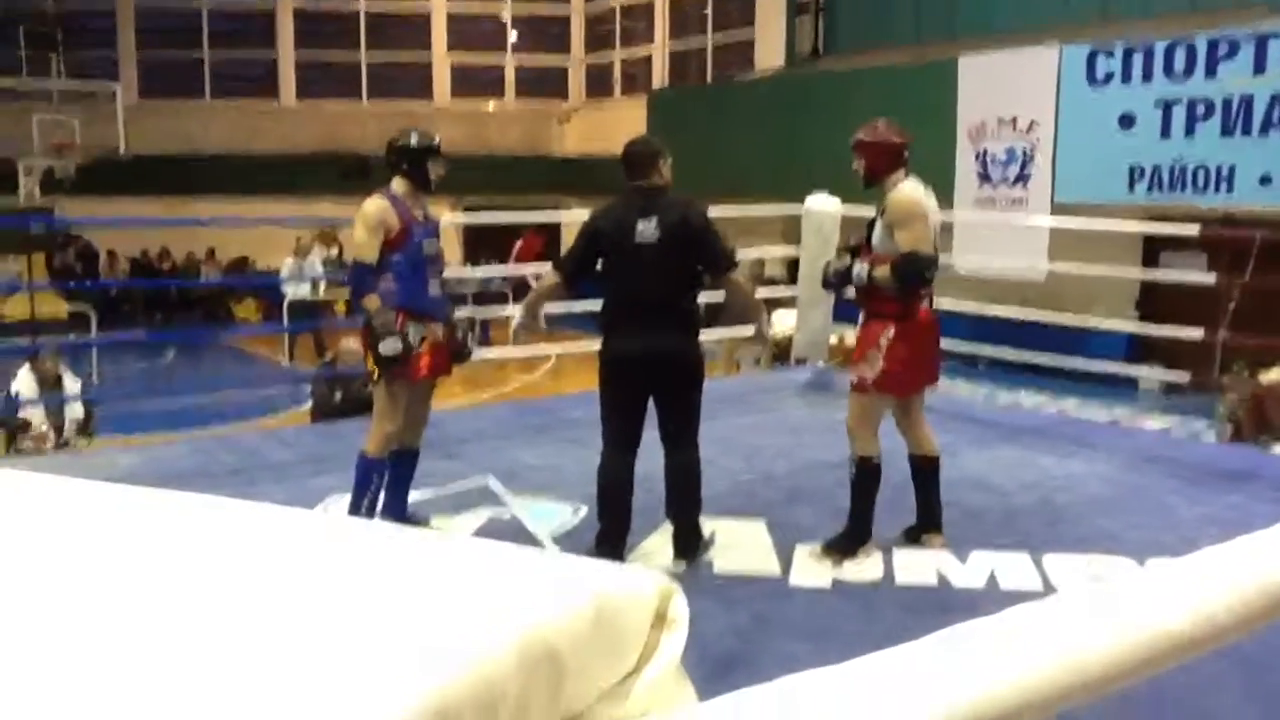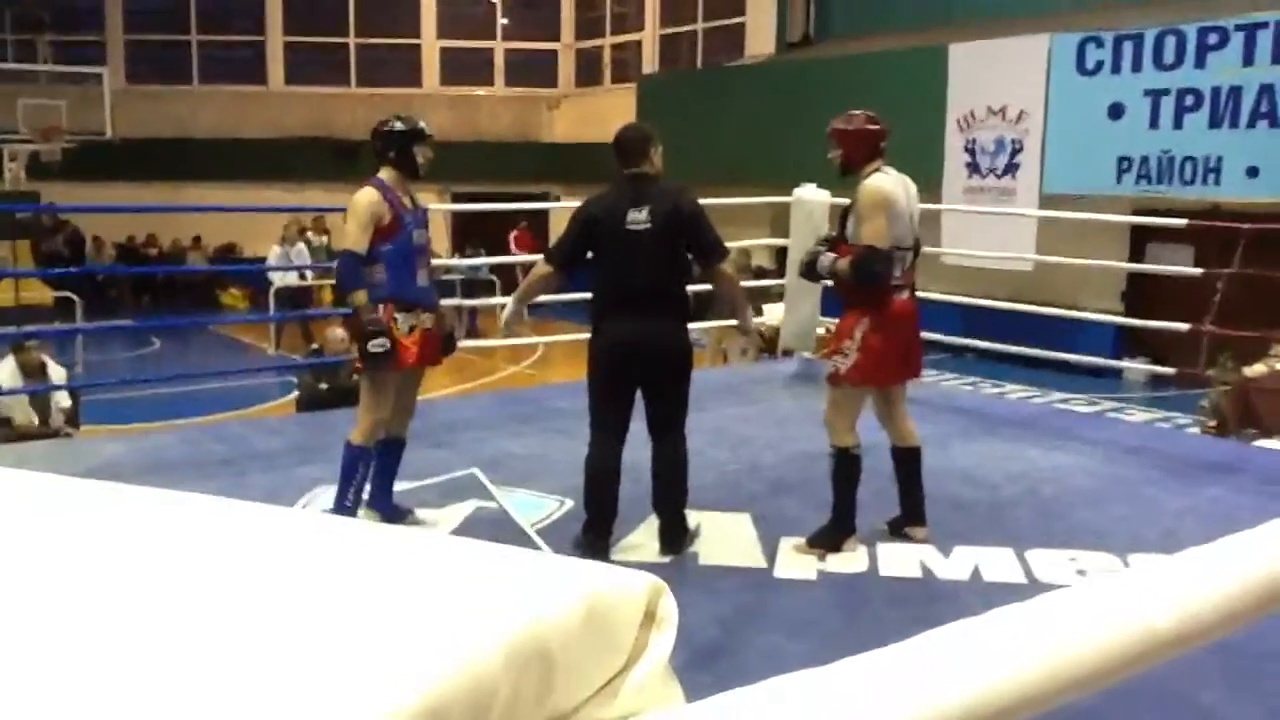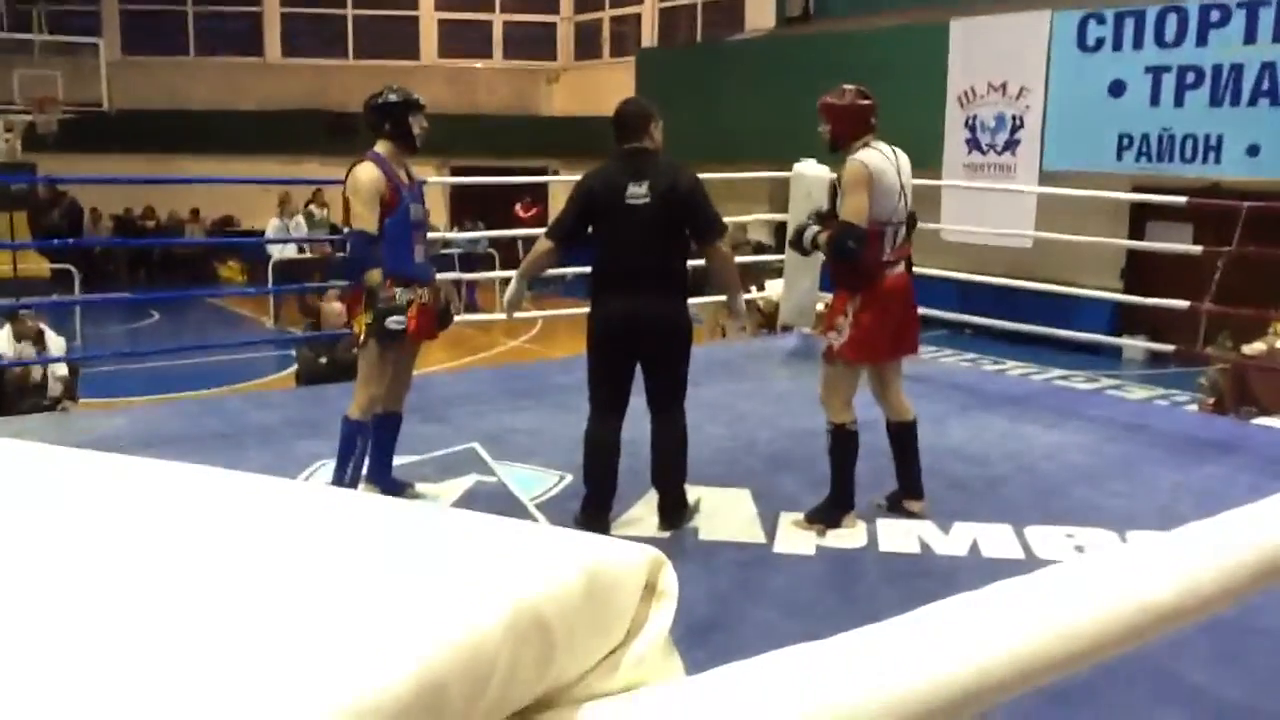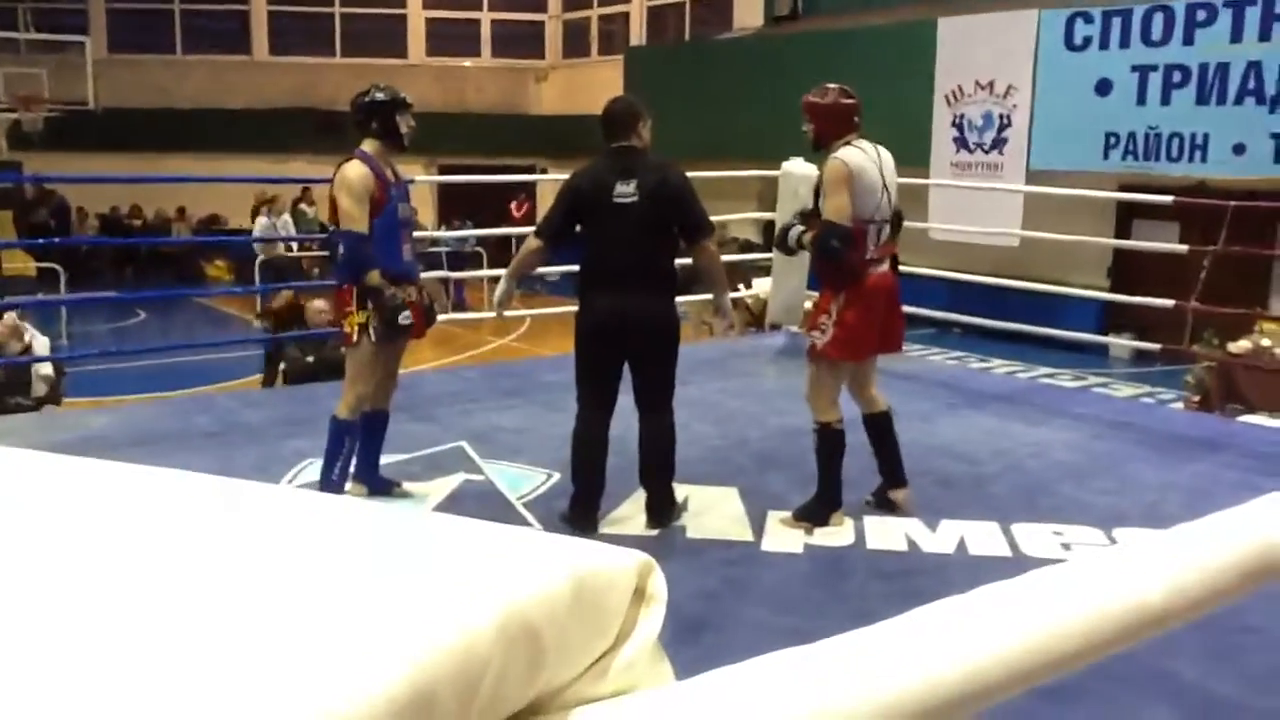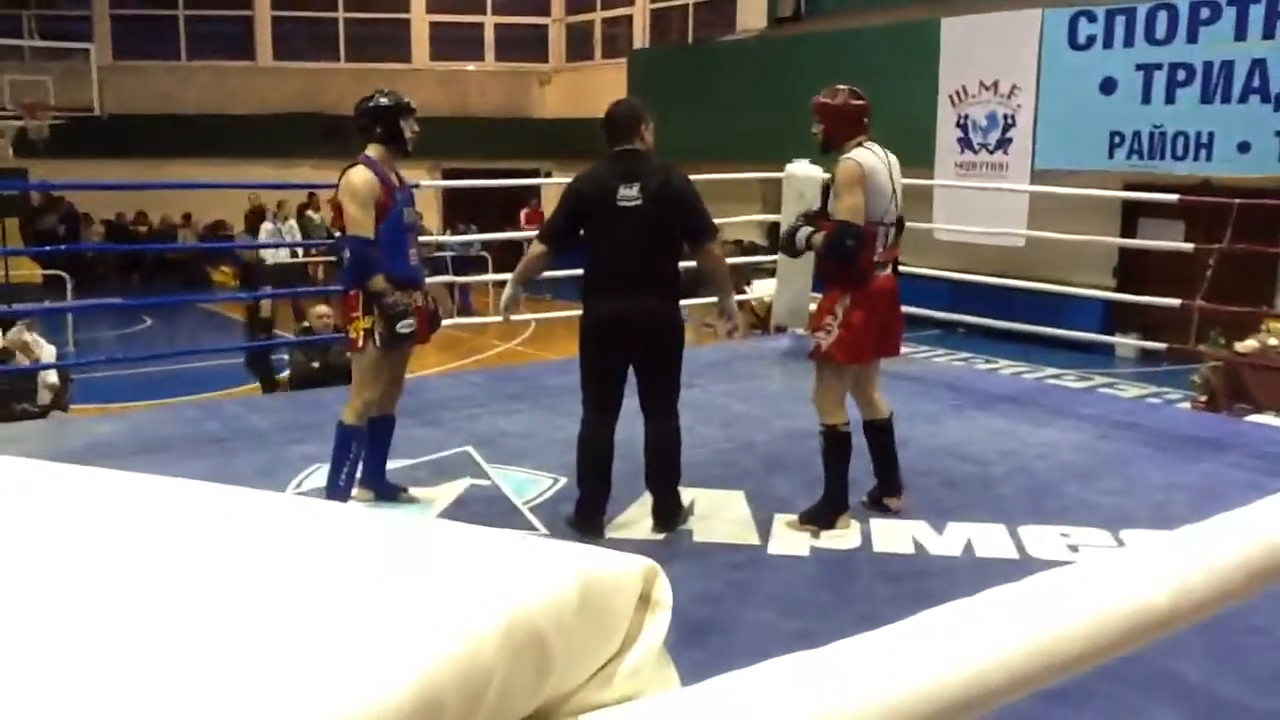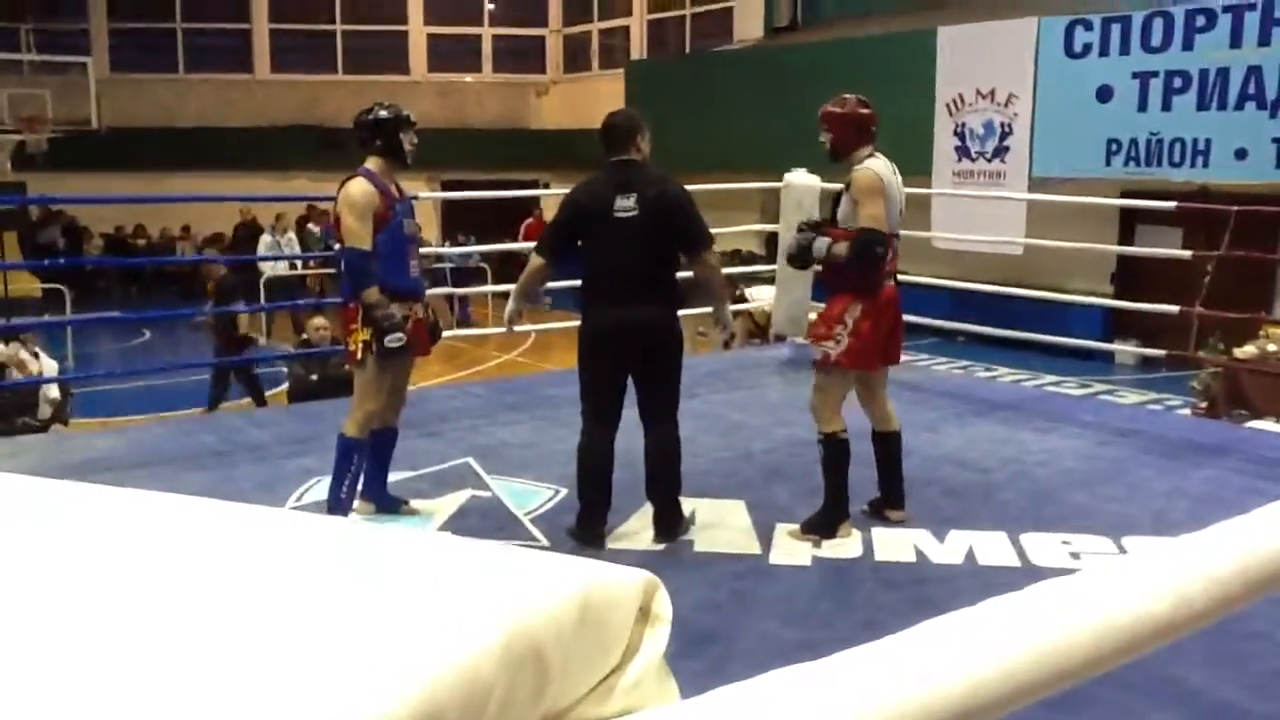
dt=0.2s
person 1, frame 1
left shoulder: (901, 199)
right shoulder: (915, 193)
left elbow: (916, 272)
left wrist: (858, 273)
right wrist: (864, 261)
left hip: (895, 326)
right hip: (910, 322)
left knee: (861, 427)
right knee: (912, 422)
left ankle: (857, 535)
right ankle: (929, 525)
person 1, frame 2
left shoulder: (871, 190)
right shoulder: (901, 183)
left elbow: (870, 267)
left wrist: (825, 263)
right wrist: (842, 250)
left hip: (871, 316)
right hip: (897, 309)
left knee: (839, 419)
right knee: (895, 414)
left ankle: (841, 529)
right ankle: (913, 518)
person 1, frame 3
left shoulder: (858, 165)
right shoulder: (896, 157)
left elbow: (849, 243)
left wrist: (812, 235)
left hip: (865, 291)
right hip: (895, 284)
left knee: (835, 397)
right knee: (889, 389)
left ankle: (840, 505)
right ankle: (911, 492)
person 1, frame 4
left shoulder: (839, 164)
right shoulder: (881, 156)
left elbow: (833, 243)
left wrist: (796, 235)
left hip: (849, 291)
right hip: (879, 282)
left knee: (821, 396)
right knee: (863, 386)
left ankle: (828, 503)
right ankle: (895, 484)
person 1, frame 5
left shoulder: (851, 165)
right shoulder: (886, 158)
left elbow: (844, 243)
left wrist: (803, 237)
right wrist: (825, 224)
left hip: (853, 292)
right hip: (880, 286)
left knee: (828, 397)
right knee: (866, 390)
left ankle: (834, 506)
right ankle: (889, 489)
person 1, frame 6
left shoulder: (865, 175)
right shoulder: (884, 168)
left elbow: (869, 249)
left wrist: (818, 248)
right wrist: (827, 234)
left hip: (858, 302)
right hip: (878, 296)
left knee: (825, 404)
right knee: (875, 400)
left ankle: (834, 514)
right ankle: (892, 500)
person 2, frame 1
left shoulder: (605, 219)
right shoulder: (688, 215)
left elbow: (560, 277)
right elbow: (728, 278)
left wrist: (527, 311)
right wrist: (758, 317)
left hip: (622, 347)
right hip: (677, 346)
left knee: (618, 448)
right knee: (681, 446)
left ankle: (610, 544)
right ankle: (687, 540)
person 2, frame 2
left shoulder: (597, 207)
right shoulder: (680, 203)
left elbow: (551, 267)
right elbow: (719, 269)
left wrist: (517, 303)
right wrist: (743, 312)
left hip: (612, 336)
right hip: (667, 336)
left knee: (605, 438)
right knee: (668, 437)
left ankle: (595, 536)
right ankle: (673, 532)
person 2, frame 3
left shoulder: (596, 182)
right shoulder: (680, 180)
left elbow: (552, 243)
right elbow: (715, 247)
left wrist: (519, 283)
right wrist: (735, 295)
left hip: (611, 312)
right hip: (666, 312)
left knee: (605, 414)
right knee: (668, 412)
left ankle: (595, 511)
right ankle: (672, 508)
person 2, frame 4
left shoulder: (584, 180)
right shoulder: (668, 178)
left elbow: (540, 241)
right elbow: (702, 246)
left wrist: (508, 281)
right wrist: (721, 294)
left hip: (599, 310)
right hip: (654, 310)
left knee: (593, 412)
right knee: (656, 410)
left ankle: (584, 509)
right ankle: (660, 506)
person 2, frame 5
left shoulder: (587, 183)
right shoulder: (670, 180)
left elbow: (544, 246)
right elbow: (706, 248)
left wrist: (514, 285)
right wrist: (726, 296)
left hip: (603, 313)
right hip: (658, 312)
left knee: (598, 416)
right knee: (661, 414)
left ankle: (589, 513)
right ankle: (666, 510)
person 2, frame 6
left shoulder: (584, 194)
right shoulder: (667, 191)
left elbow: (543, 259)
right elbow: (703, 259)
left wrist: (518, 300)
right wrist: (721, 305)
left hip: (601, 323)
right hip: (656, 322)
left knee: (598, 426)
right knee: (660, 423)
left ankle: (591, 524)
right ankle: (668, 519)
person 3, frame 1
left shoulder: (425, 215)
right shoulder: (378, 209)
right elbow: (360, 275)
left wrist: (448, 325)
right wrist: (380, 324)
left hip: (427, 331)
right hip: (396, 332)
left knee: (414, 426)
right knee: (387, 429)
left ankle: (395, 510)
right ankle: (359, 519)
person 3, frame 2
left shoulder: (412, 202)
right shoulder: (370, 198)
right elbow: (349, 266)
left wrist: (438, 316)
right wrist: (365, 320)
left hip: (416, 321)
right hip: (386, 322)
left knee: (400, 416)
right knee: (373, 419)
left ankle: (381, 501)
right ankle: (344, 511)
person 3, frame 3
left shoulder: (407, 174)
right shoulder: (368, 174)
right elbow: (361, 246)
left wrist: (434, 291)
right wrist: (380, 299)
left hip: (413, 296)
right hip: (386, 298)
left knee: (397, 391)
right knee: (371, 393)
left ankle: (380, 475)
right ankle: (343, 487)
person 3, frame 4
left shoulder: (391, 172)
right shoulder: (356, 173)
right elbow: (354, 246)
left wrist: (416, 291)
right wrist: (384, 296)
left hip: (397, 293)
right hip: (370, 298)
left knee: (383, 390)
right knee: (358, 393)
left ankle: (367, 475)
right ankle: (330, 486)
person 3, frame 5
left shoulder: (396, 177)
right shoulder: (361, 178)
right elbow: (361, 252)
left wrist: (423, 295)
right wrist: (388, 302)
left hip: (402, 298)
right hip: (374, 303)
left knee: (389, 394)
right knee: (365, 398)
left ankle: (373, 479)
right ankle: (337, 492)
person 3, frame 6
left shoulder: (395, 188)
right shoulder: (360, 190)
right elbow: (357, 263)
left wrist: (422, 309)
right wrist: (381, 314)
left hip: (404, 310)
right hip: (377, 315)
left knee: (392, 406)
right knee: (367, 409)
left ankle: (374, 492)
right ankle: (338, 505)
